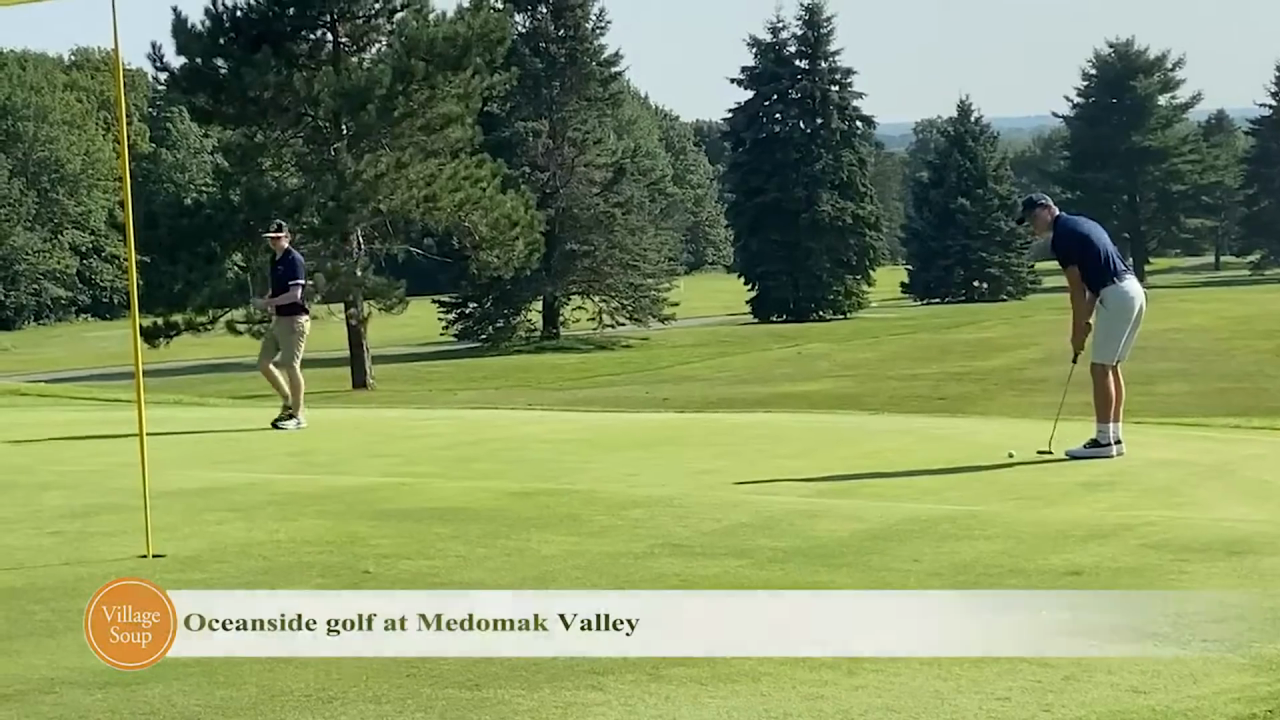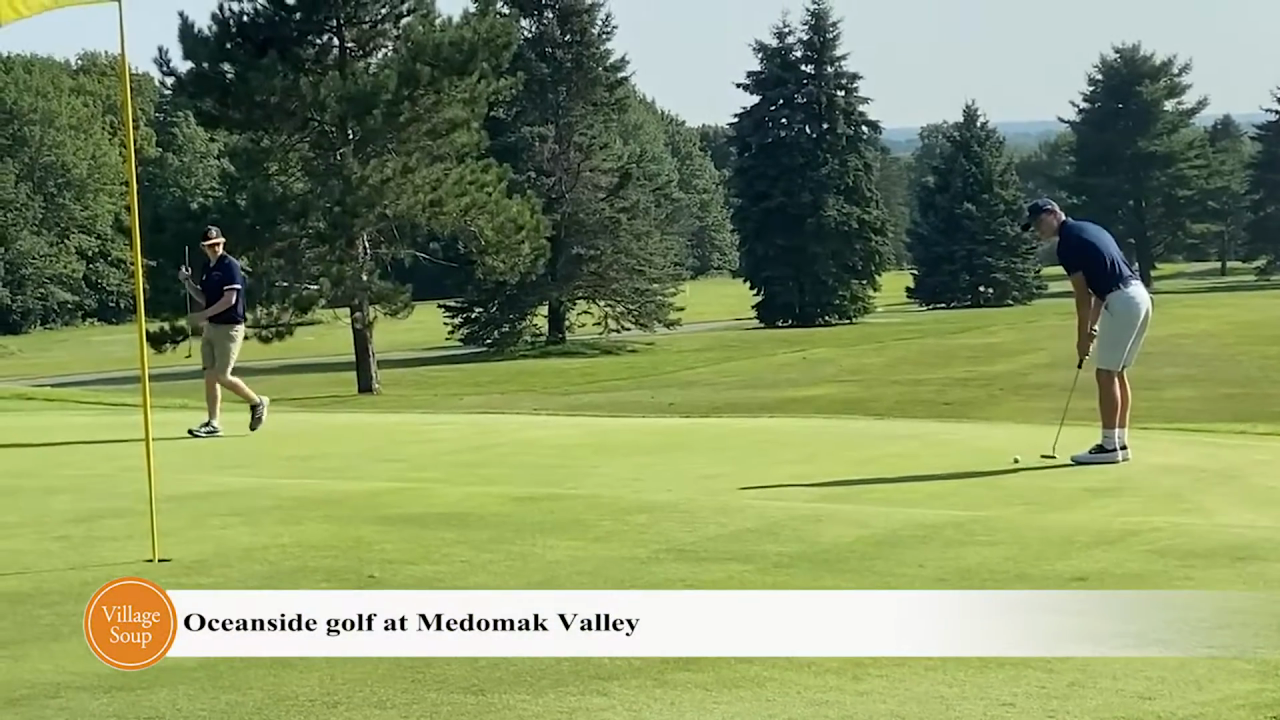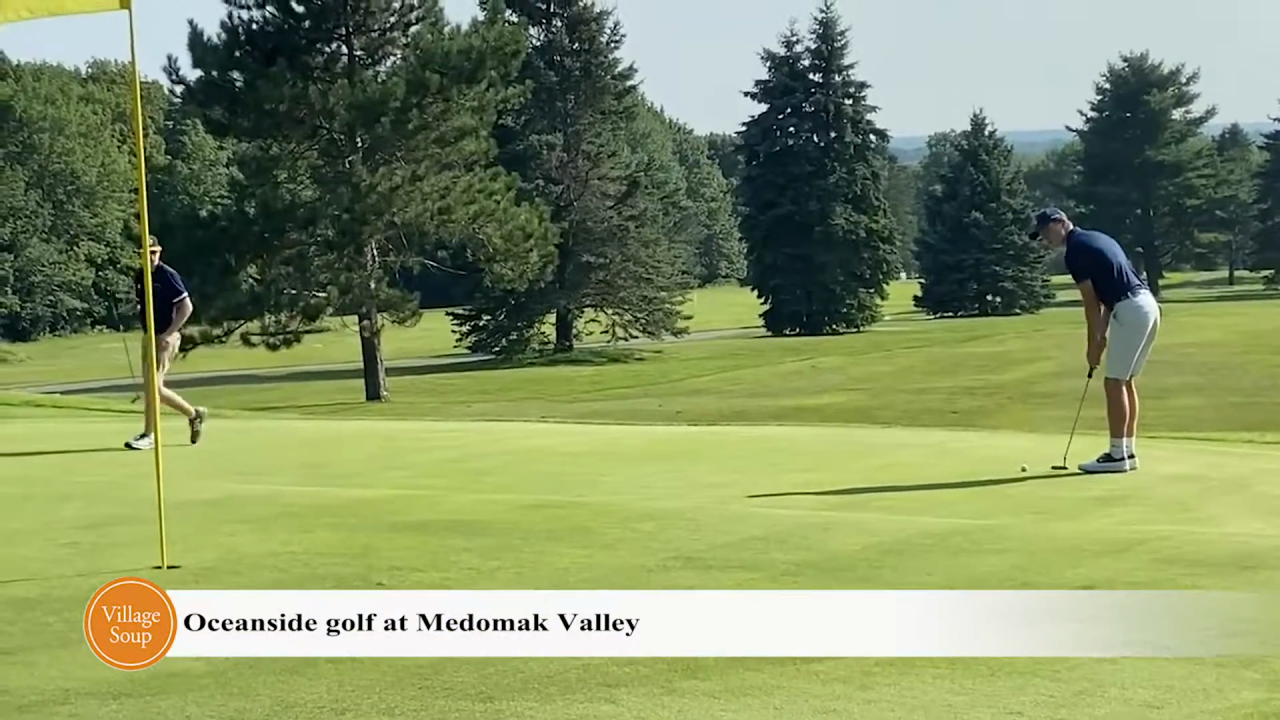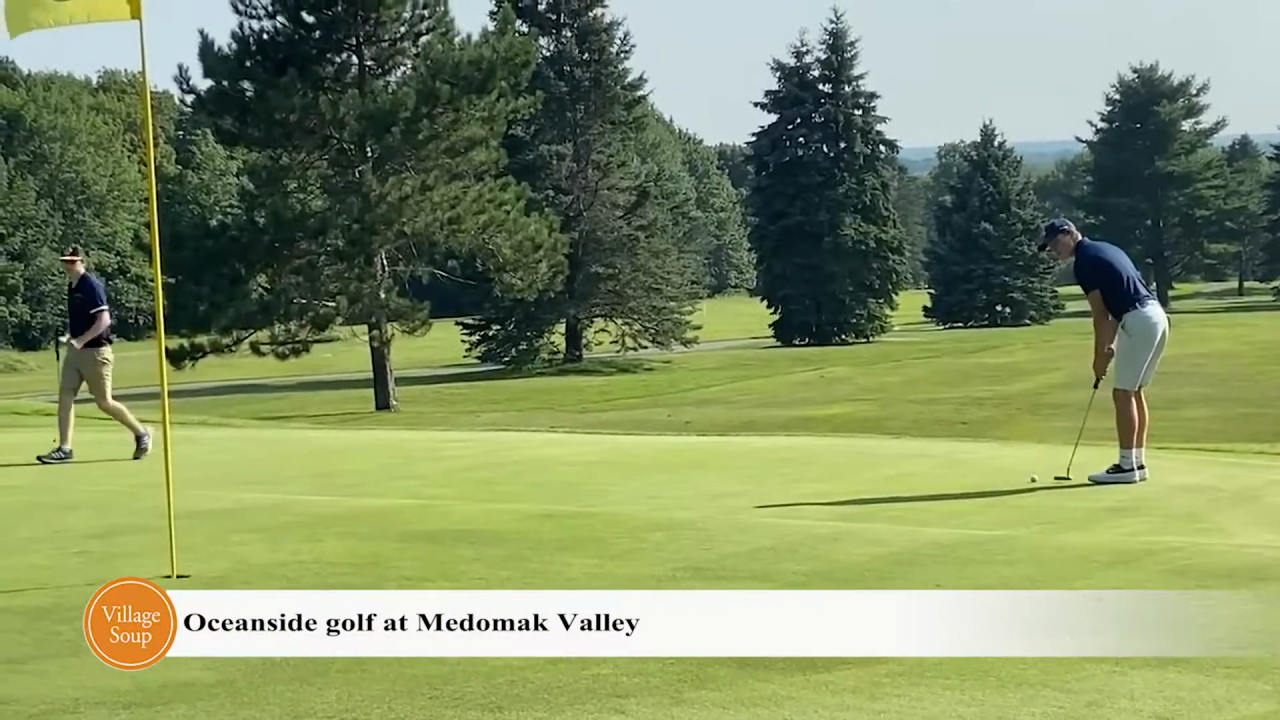
dt=0.5s
person 1, frame 1
left shoulder: (1061, 237)
right shoulder: (1080, 223)
left elbow: (1077, 288)
left wrist: (1077, 331)
right wrist: (1088, 320)
left hip: (1117, 296)
right hip: (1131, 291)
left knee: (1101, 368)
right knee: (1111, 366)
left ankle: (1104, 441)
right ankle: (1114, 437)
person 1, frame 2
left shoulder: (1067, 243)
right shoulder: (1087, 229)
left elbow: (1083, 294)
left wrist: (1082, 336)
right wrist: (1092, 325)
left hip: (1122, 302)
right hip: (1138, 296)
left knee: (1106, 374)
right knee: (1117, 372)
left ankle: (1109, 446)
right ankle: (1119, 443)
person 1, frame 3
left shoulder: (1075, 251)
right shoulder: (1095, 238)
left elbow: (1092, 302)
left wrist: (1092, 345)
right wrist: (1103, 335)
left hip: (1131, 310)
right hip: (1146, 305)
left knee: (1114, 382)
right knee: (1125, 381)
left ankle: (1118, 455)
right ankle: (1127, 452)
person 1, frame 4
left shoulder: (1084, 261)
right shoulder: (1103, 249)
left elbow: (1100, 313)
left wrist: (1099, 356)
right wrist: (1109, 345)
left hip: (1139, 321)
right hip: (1154, 316)
left knee: (1123, 393)
right knee: (1134, 392)
left ankle: (1127, 466)
right ankle: (1137, 462)
person 2, frame 1
left shoulder: (294, 259)
right shoulder: (275, 259)
left elbow: (295, 294)
left wrist: (266, 303)
right wrist: (265, 300)
left hip: (294, 320)
right hip: (278, 319)
left knee: (290, 367)
right knee: (264, 364)
left ankle: (296, 416)
right ankle: (289, 403)
person 2, frame 2
left shoulder: (230, 265)
right shoulder: (206, 267)
left elbow: (229, 299)
right elbow: (203, 298)
left wrist: (202, 315)
right wrist: (187, 282)
left hip: (230, 328)
right hip: (211, 328)
left knee: (222, 376)
right knee: (209, 376)
left ankle: (257, 402)
right ankle: (213, 423)
person 2, frame 3
left shoulder: (169, 275)
right shoulder: (139, 275)
left elbow: (186, 307)
left wrist: (170, 333)
right wrist: (136, 311)
left hip: (165, 339)
right hip: (148, 337)
left knee: (152, 386)
right knee: (156, 388)
left ankle: (149, 435)
right ankle: (194, 413)
person 2, frame 4
left shoulder: (92, 285)
right shoulder: (72, 287)
left elbow: (104, 320)
left wrist: (80, 340)
right wrist: (69, 335)
left hip: (96, 351)
right hip: (75, 352)
left knee: (104, 402)
right knee: (64, 398)
left ankle: (141, 433)
right ankle: (64, 449)
